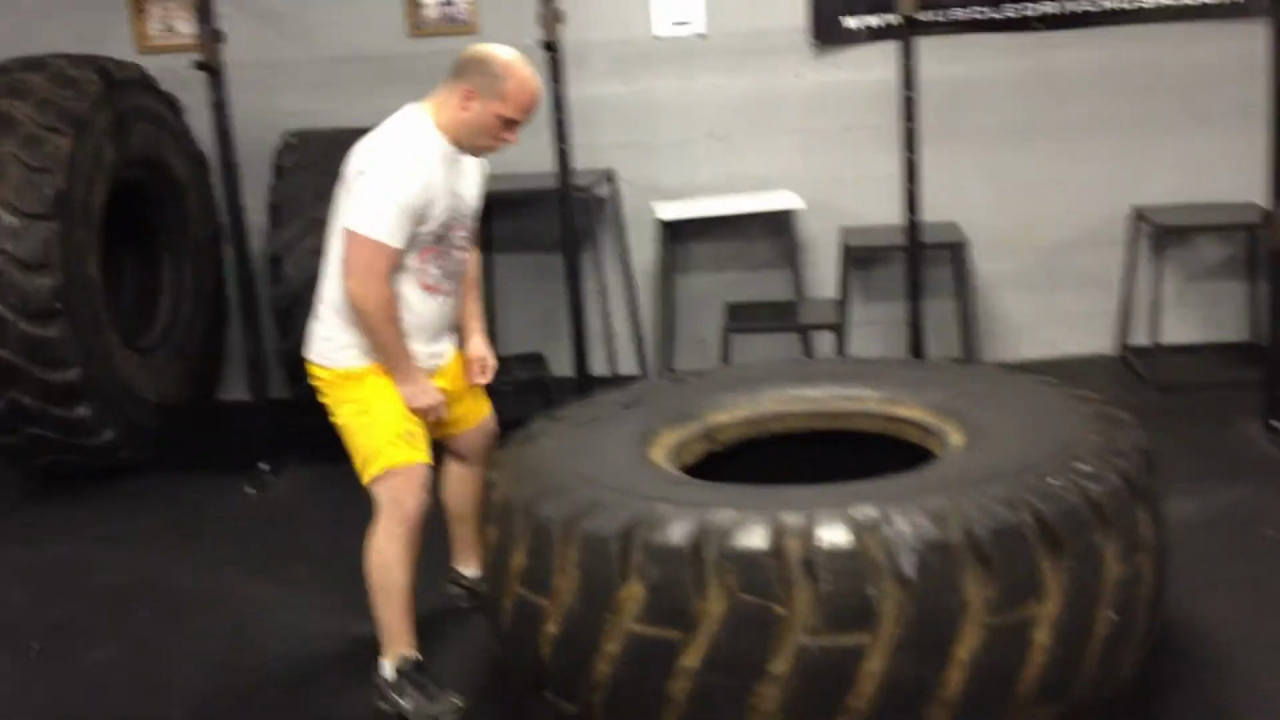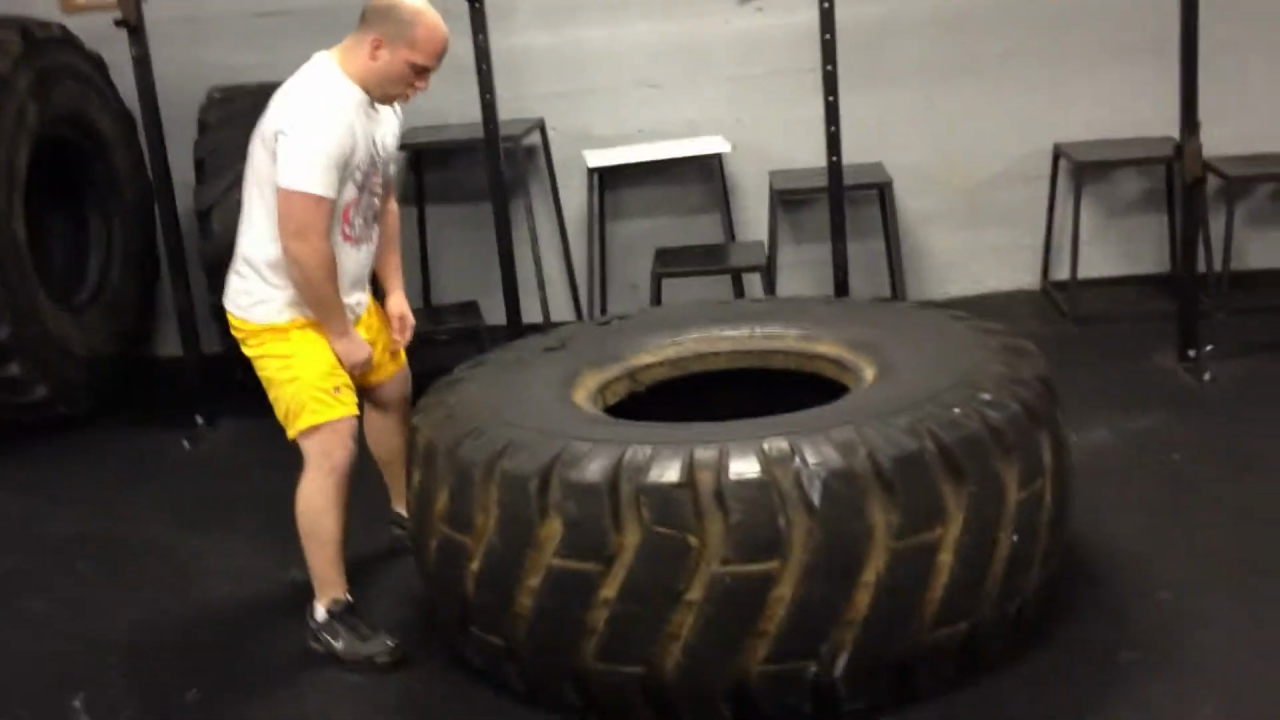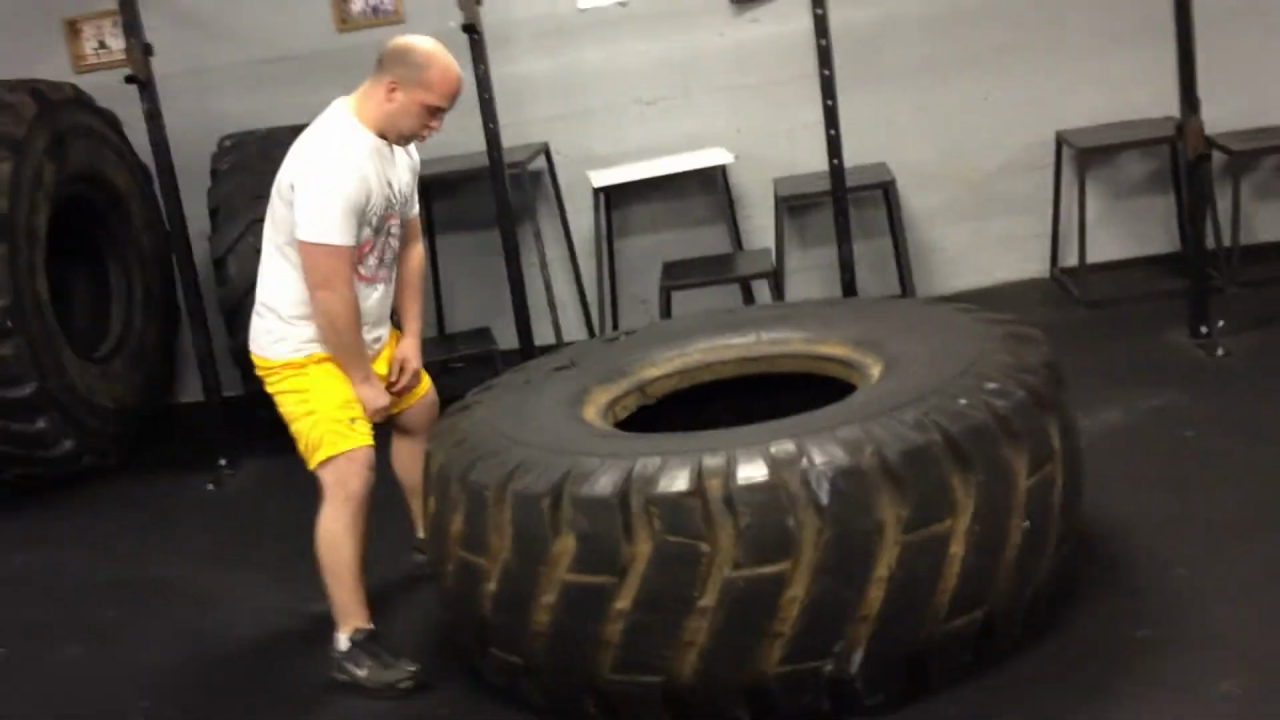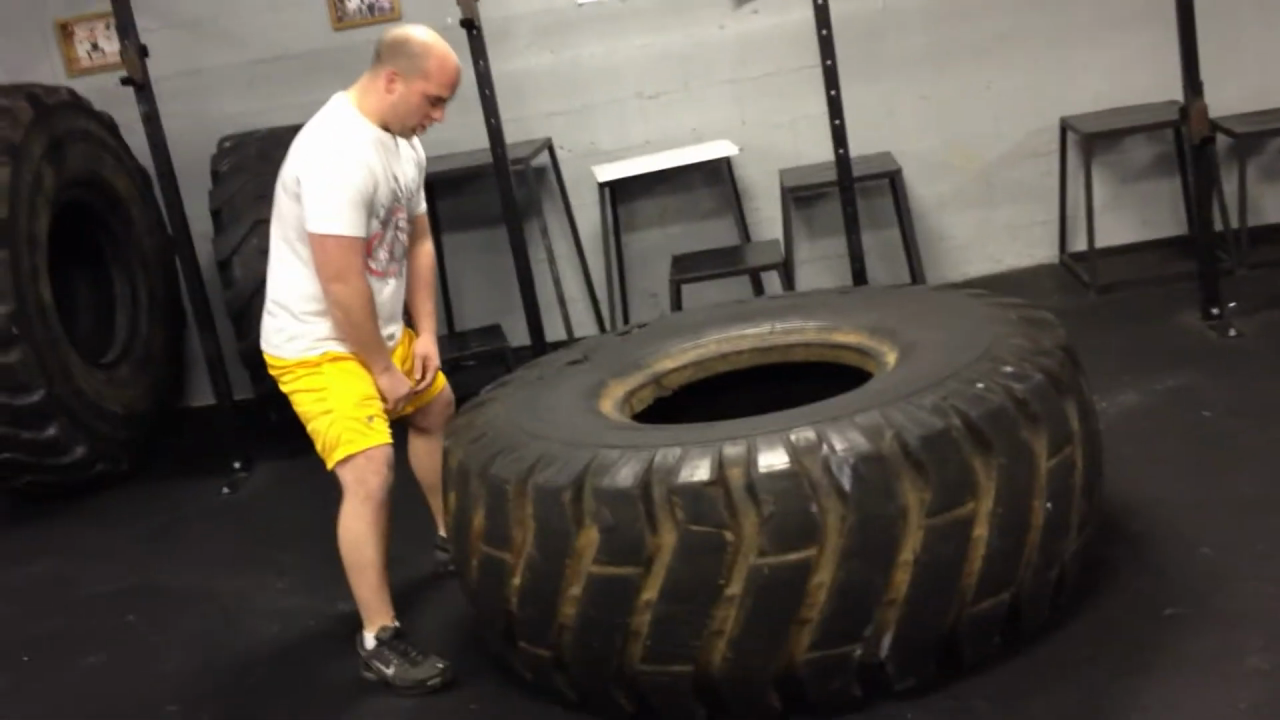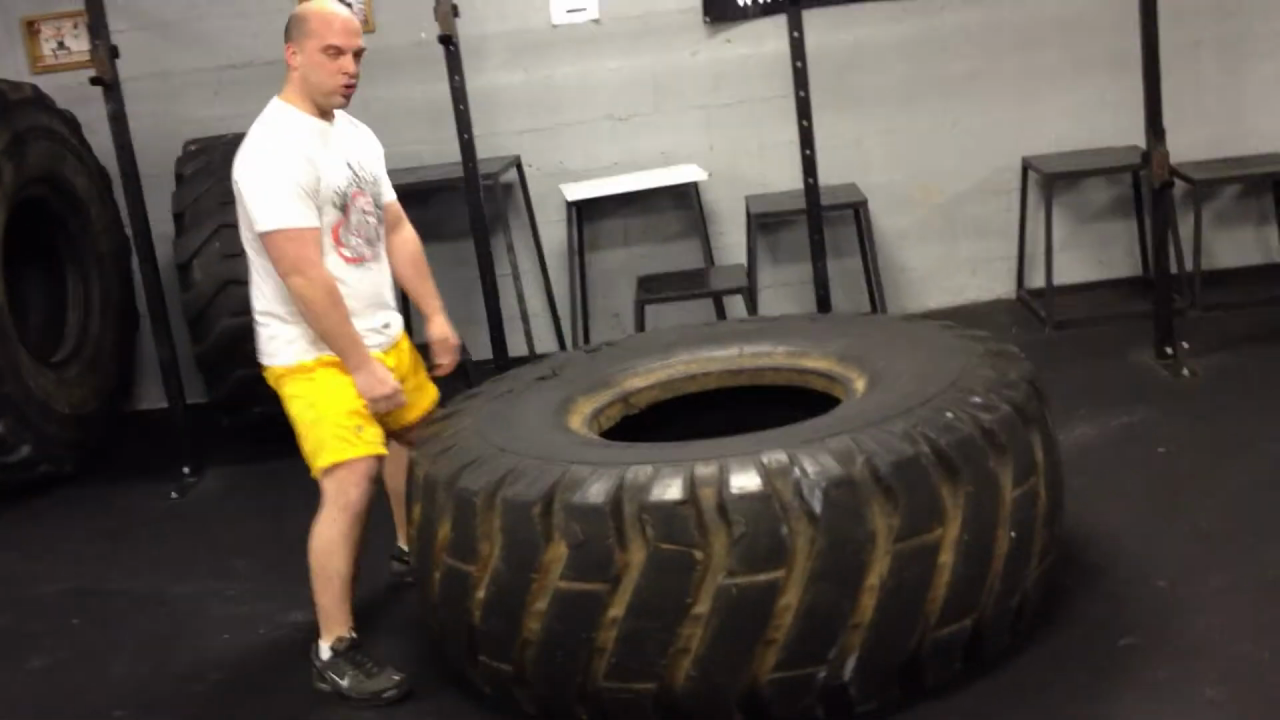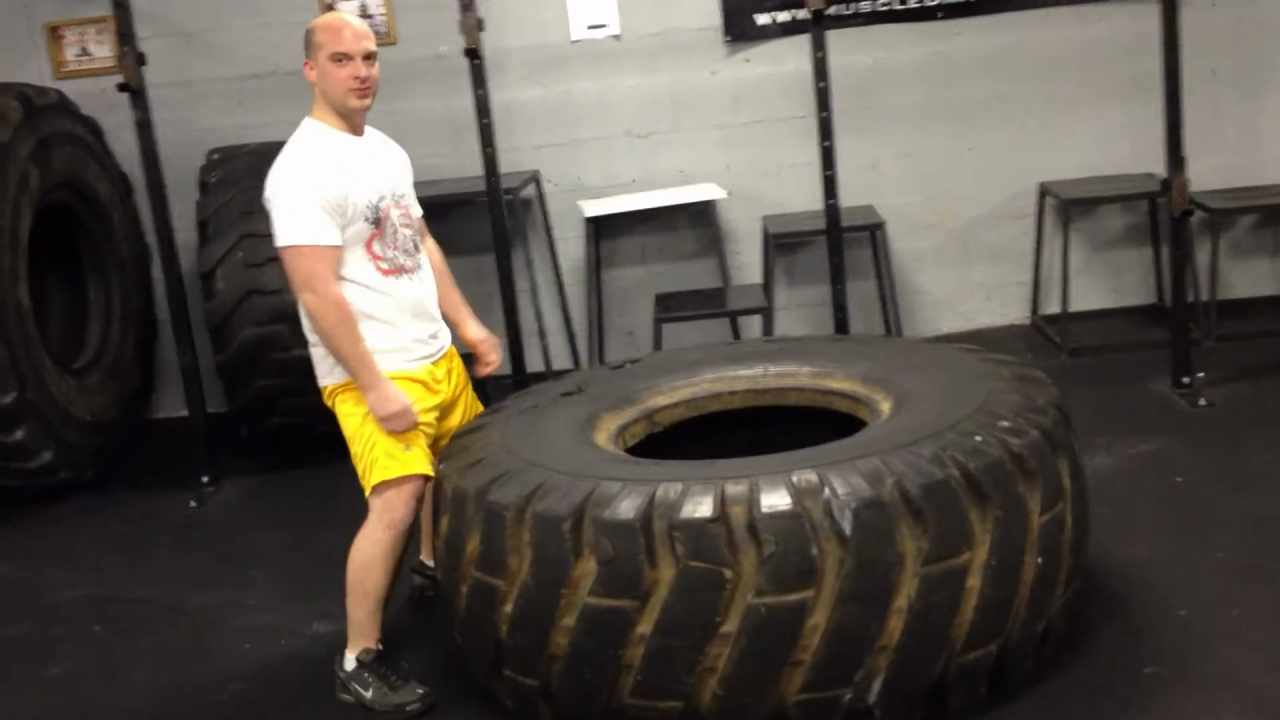
dt=0.3s
person 1, frame 1
left shoulder: (465, 154)
right shoulder: (399, 161)
right elbow: (364, 286)
left wrist: (474, 334)
right wrist: (405, 379)
left hip: (430, 348)
right hip: (361, 358)
left knee: (474, 437)
right knee: (403, 502)
left ankle: (469, 572)
person 1, frame 2
left shoulder: (378, 101)
right shoulder: (317, 112)
left elbow: (383, 201)
right elbow: (303, 242)
left wrist: (393, 290)
right wrist: (339, 335)
left hip: (345, 296)
right hip: (283, 308)
left knee: (394, 388)
right knee: (332, 450)
left ankle: (406, 511)
right ankle: (330, 612)
person 1, frame 3
left shoulder: (398, 146)
right shoulder: (333, 161)
left elbow: (409, 243)
right elbow: (329, 291)
left wrist: (410, 337)
right wrist: (361, 380)
left hip: (368, 331)
right hip: (302, 345)
left knee: (421, 413)
right knee: (350, 480)
left ankle: (433, 538)
right ankle: (353, 643)
person 1, frame 4
left shoulder: (403, 142)
right shoulder: (336, 153)
left elbow: (418, 241)
right elbow: (342, 283)
left wrist: (425, 334)
right wrist: (382, 371)
left hip: (380, 329)
right hip: (316, 343)
left knee: (437, 412)
right knee: (370, 477)
left ankle: (454, 536)
right ankle: (379, 640)
person 1, frame 5
left shoulder: (357, 135)
right shoulder: (275, 149)
left elbow: (395, 229)
right elbow: (304, 276)
left wrist: (433, 317)
right wrist: (360, 368)
left hip: (381, 334)
right hip: (313, 354)
left knee: (415, 432)
right knee: (349, 489)
left ankle: (413, 550)
right ankle: (334, 651)
person 1, frame 6
left shoulder: (387, 150)
right shoulder: (304, 169)
right elbow: (318, 293)
left wrist: (467, 325)
right wrist: (375, 386)
left hip: (433, 351)
right hip: (370, 370)
right knee: (396, 504)
left ankle: (434, 565)
right ankle: (359, 662)
